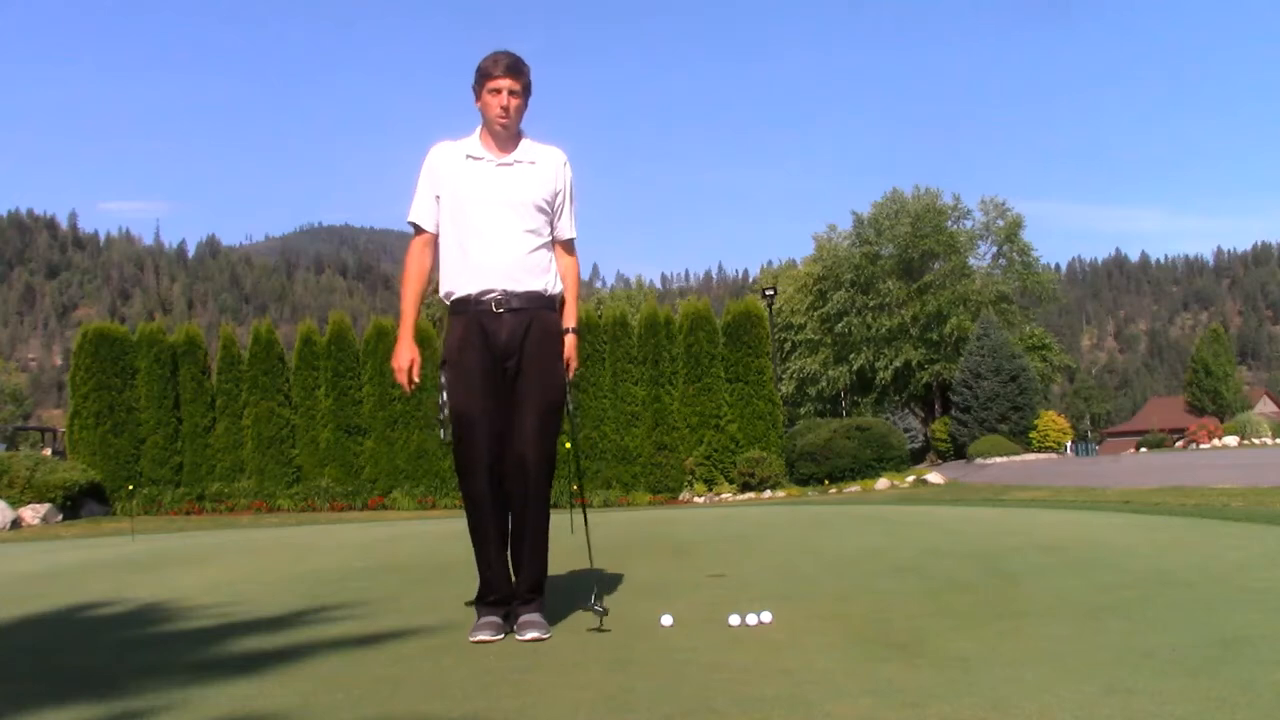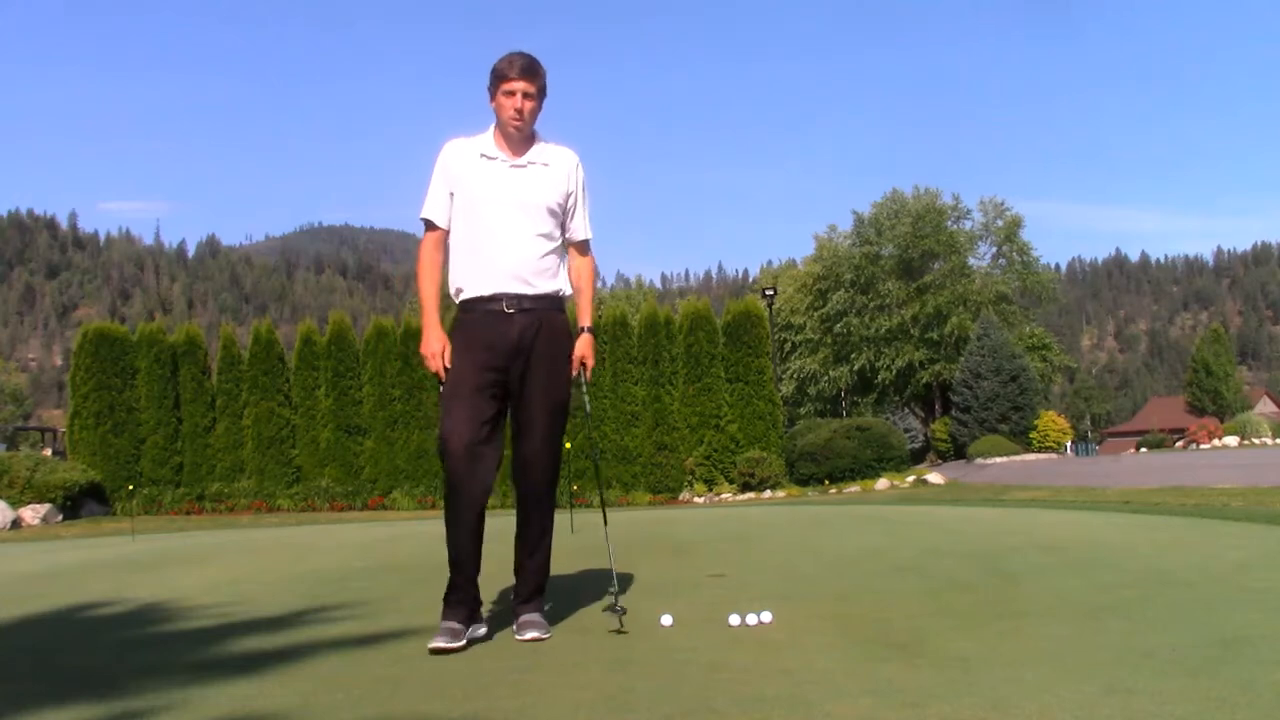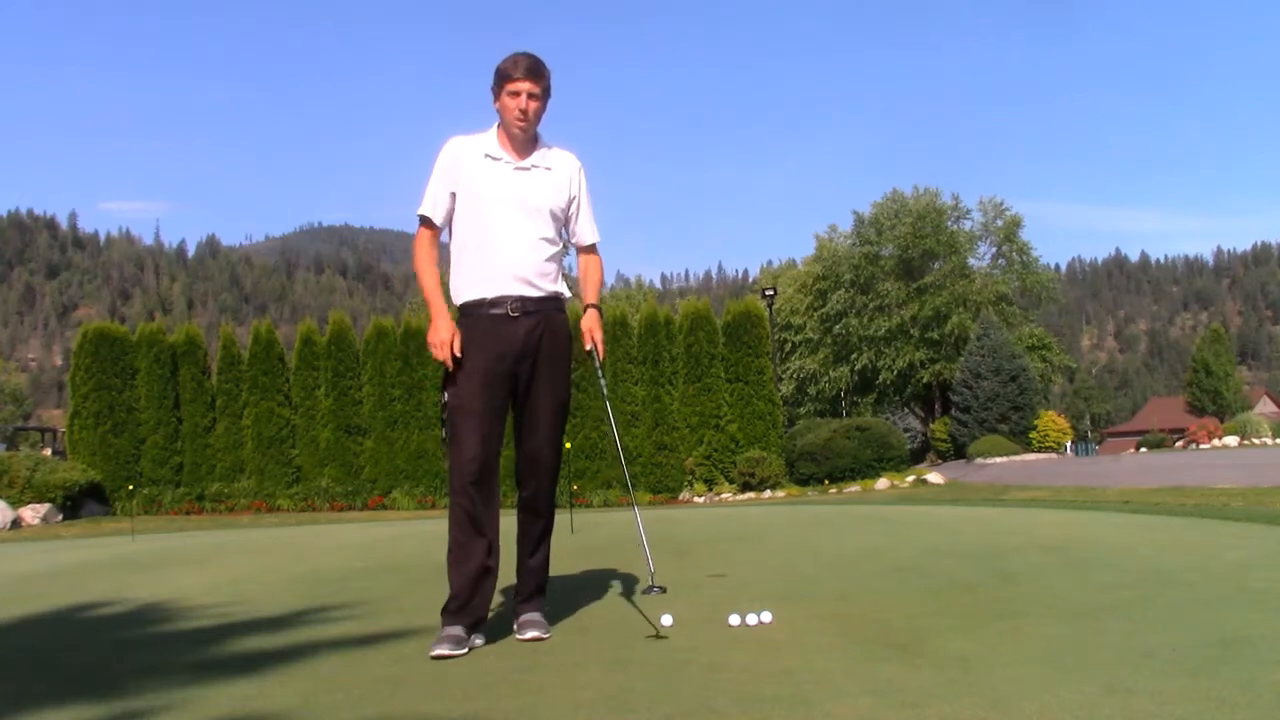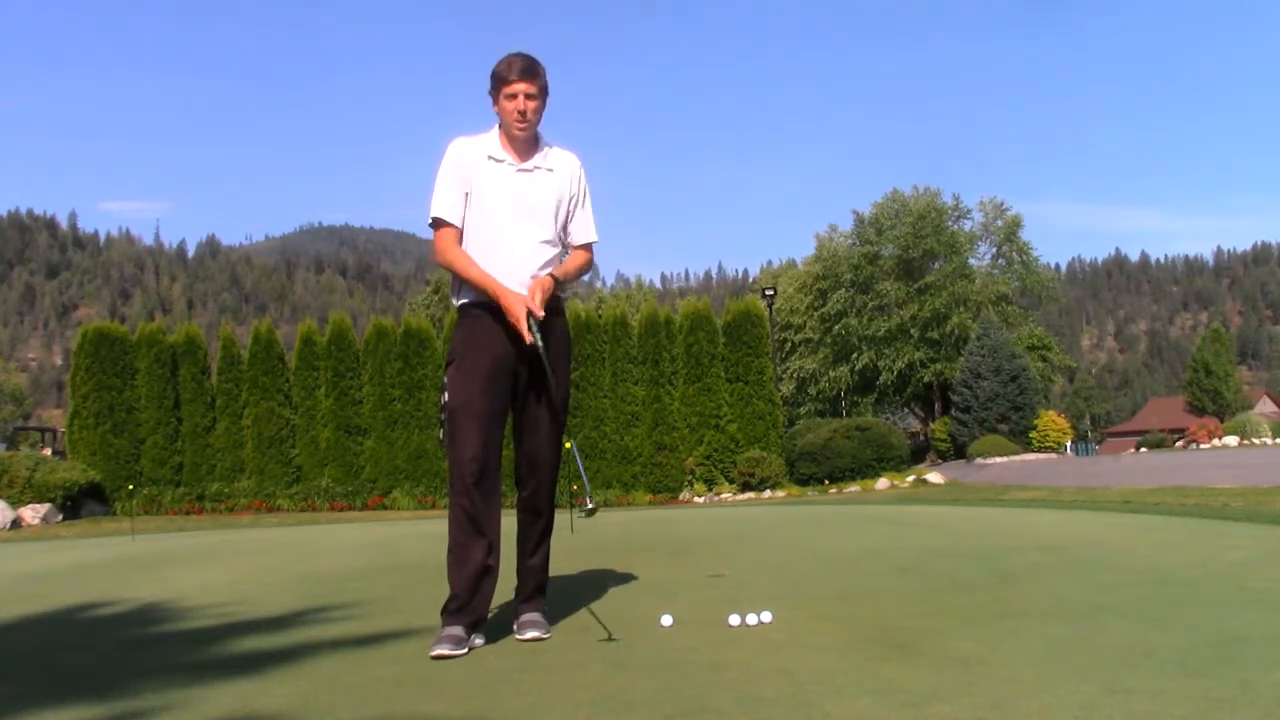
dt=0.4s
person 1, frame 1
left shoulder: (553, 163)
right shoulder: (443, 159)
left elbow: (565, 251)
right elbow: (422, 246)
left wrist: (569, 329)
right wrist: (405, 334)
left hip: (536, 321)
right hip: (471, 322)
left knee: (532, 463)
right knee: (479, 465)
left ankle: (529, 601)
right ankle: (492, 601)
person 1, frame 2
left shoulder: (565, 163)
right shoulder: (457, 156)
left elbow: (581, 253)
right elbow: (433, 244)
left wrist: (584, 329)
right wrist: (431, 326)
left hip: (544, 322)
right hip: (477, 320)
left knee: (538, 464)
right knee: (462, 450)
left ankle: (530, 602)
right ankle: (461, 607)
person 1, frame 3
left shoulder: (566, 167)
right shoulder: (459, 154)
left elbow: (587, 250)
right elbow: (426, 237)
left wrist: (591, 308)
right wrist: (438, 313)
left hip: (546, 323)
right hip: (479, 323)
left knee: (540, 465)
right knee: (472, 465)
left ankle: (531, 602)
right ankle: (464, 615)
person 1, frame 4
left shoulder: (567, 166)
right shoulder: (463, 154)
left elbow: (583, 252)
right elbow: (445, 245)
left wrist: (548, 281)
right wrist: (503, 293)
left hip: (546, 324)
right hip: (483, 321)
left knee: (540, 466)
right knee: (472, 464)
left ankle: (531, 602)
right ankle: (464, 614)
